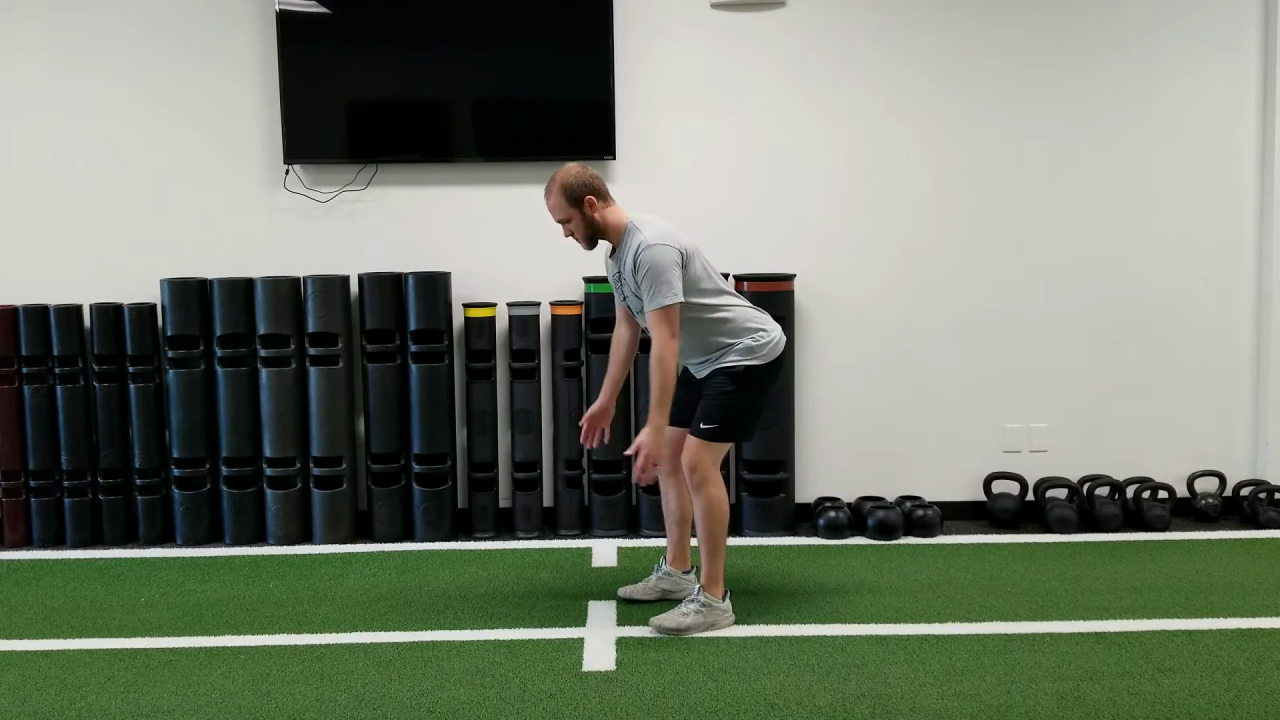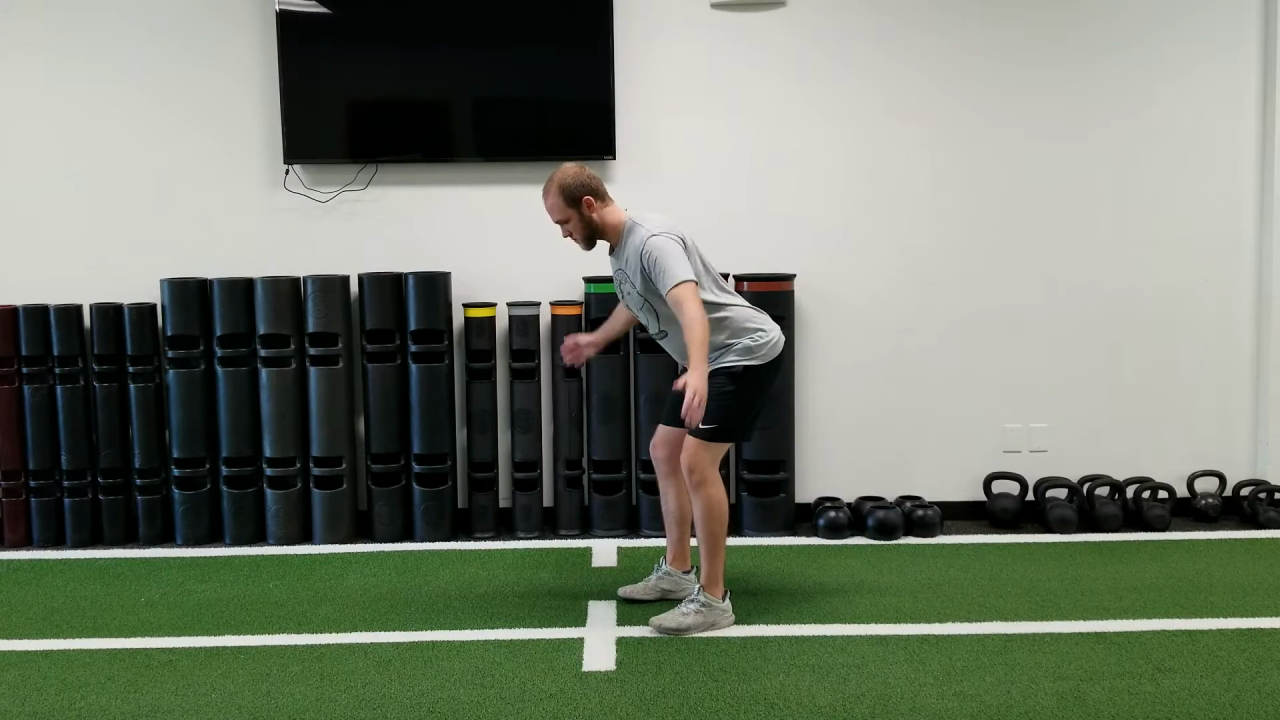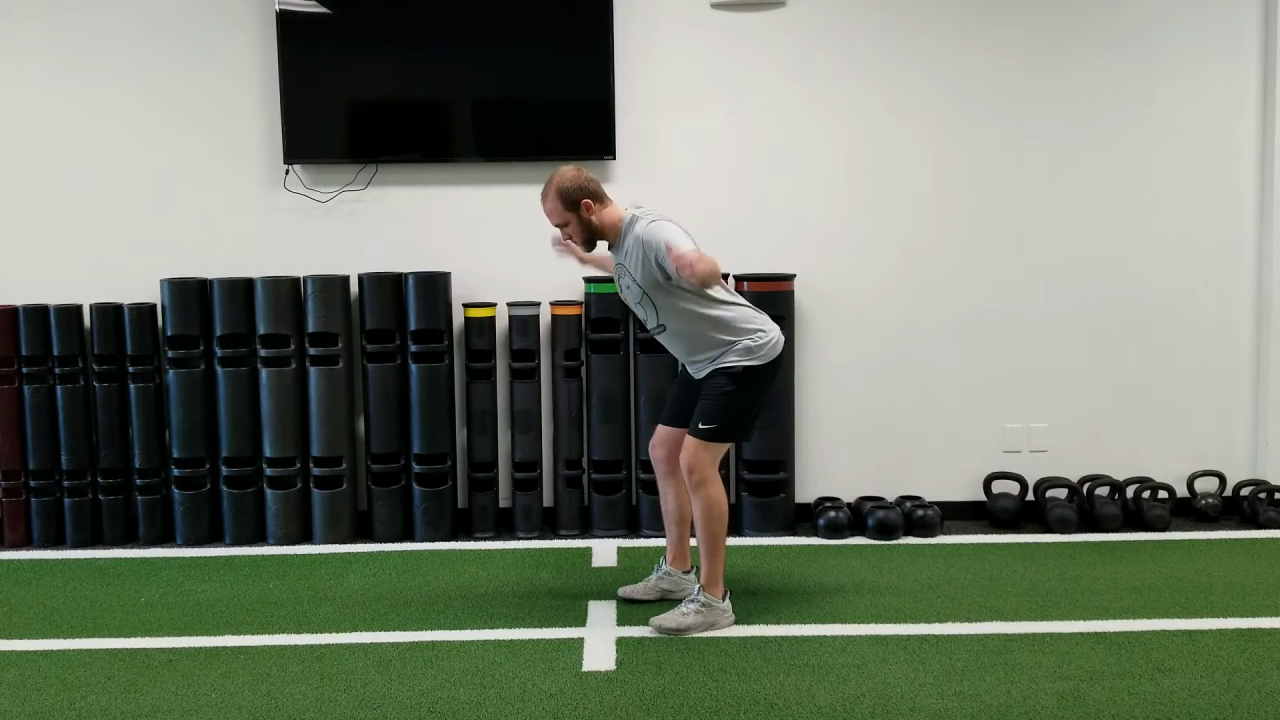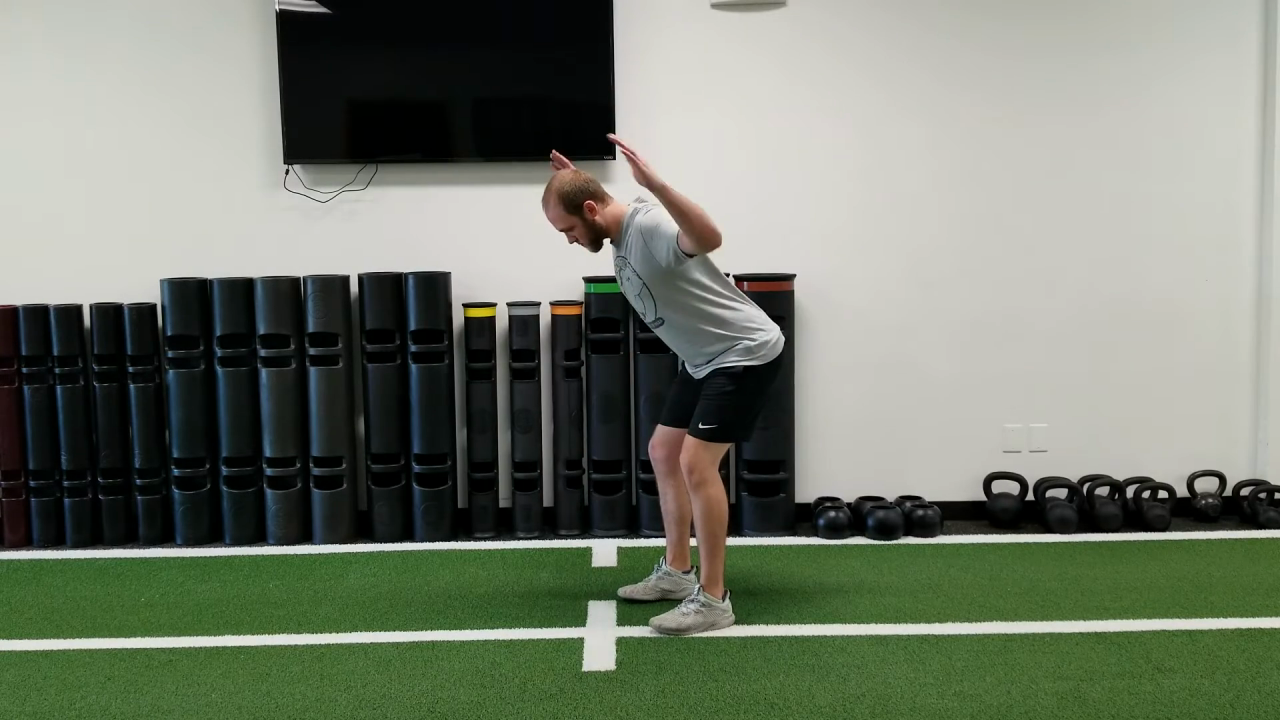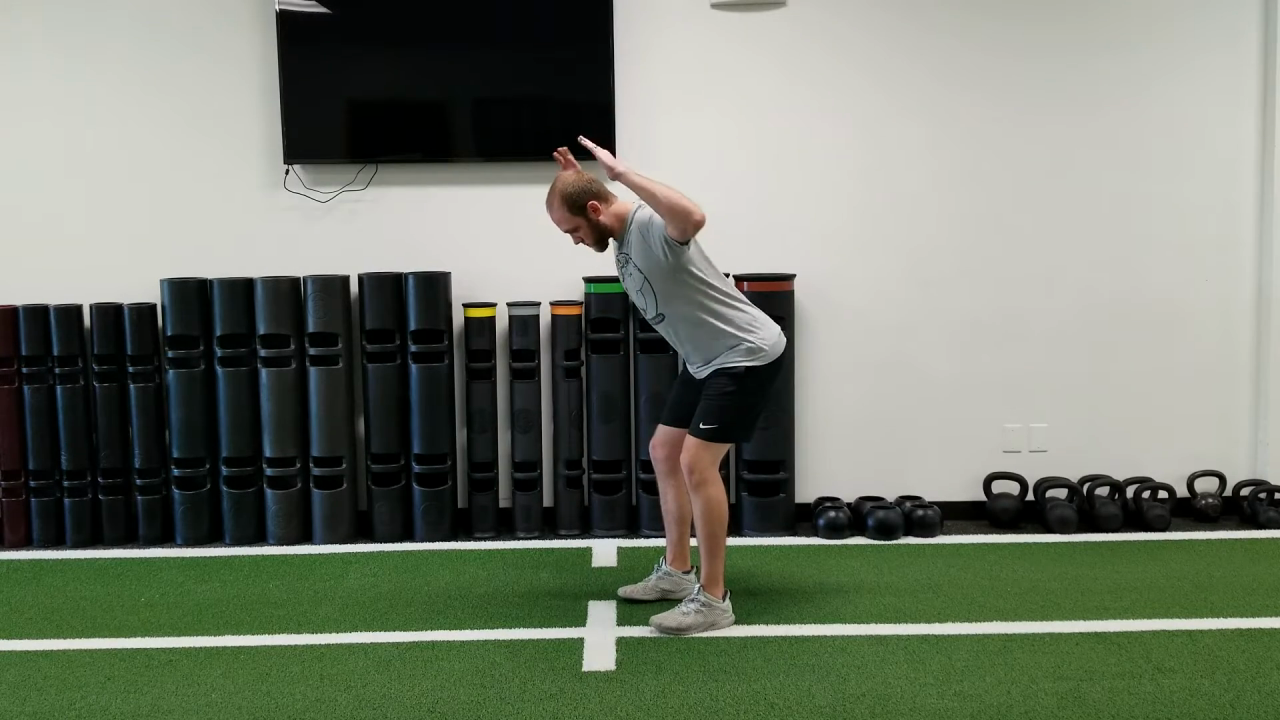
dt=0.2s
person 1, frame 1
left shoulder: (651, 247)
right shoulder: (616, 255)
left elbow: (666, 342)
right elbow: (627, 326)
left wrist: (656, 425)
right wrist: (606, 399)
left hip: (748, 352)
right hip: (710, 356)
left knee: (698, 463)
right knee: (669, 459)
left ankle: (712, 599)
right ankle: (676, 572)
person 1, frame 2
left shoulder: (651, 241)
right shoulder: (619, 249)
left elbow: (691, 308)
right elbow: (636, 305)
left wrist: (698, 375)
right wrist: (596, 341)
left hip: (747, 352)
right hip: (713, 356)
left knee: (697, 463)
right knee: (664, 453)
left ankle: (713, 598)
right ankle: (676, 572)
person 1, frame 3
left shoulder: (649, 232)
right shoulder: (621, 241)
left elbow: (706, 273)
left wrist: (691, 266)
right wrist: (585, 259)
left hip: (746, 353)
right hip: (705, 359)
left knee: (696, 464)
right knee: (663, 452)
left ankle: (712, 599)
right ankle: (676, 572)
person 1, frame 4
left shoulder: (650, 224)
right shoulder: (623, 232)
left elbow: (710, 237)
left wrist: (651, 182)
right wrist: (573, 181)
left hip: (746, 353)
right hip: (705, 357)
left knee: (696, 463)
right knee: (663, 452)
left ankle: (712, 599)
right ankle: (677, 571)
person 1, frame 5
left shoulder: (651, 223)
right shoulder: (624, 234)
left elbow: (692, 216)
left wrist: (621, 171)
right wrist: (577, 179)
left hip: (747, 355)
right hip: (707, 358)
left knee: (696, 463)
right knee: (663, 453)
left ankle: (713, 598)
right ankle: (677, 571)
